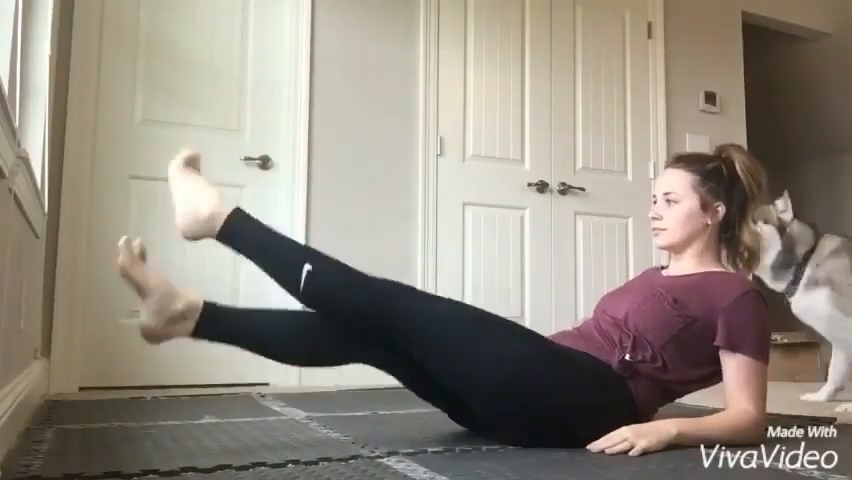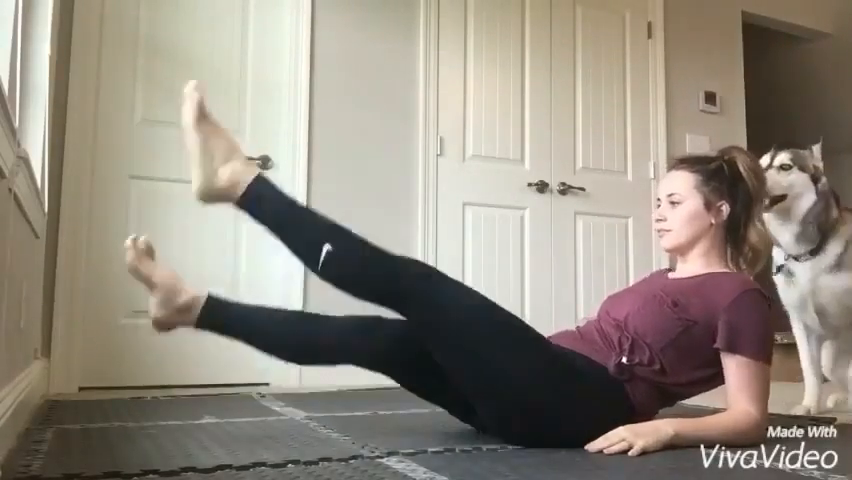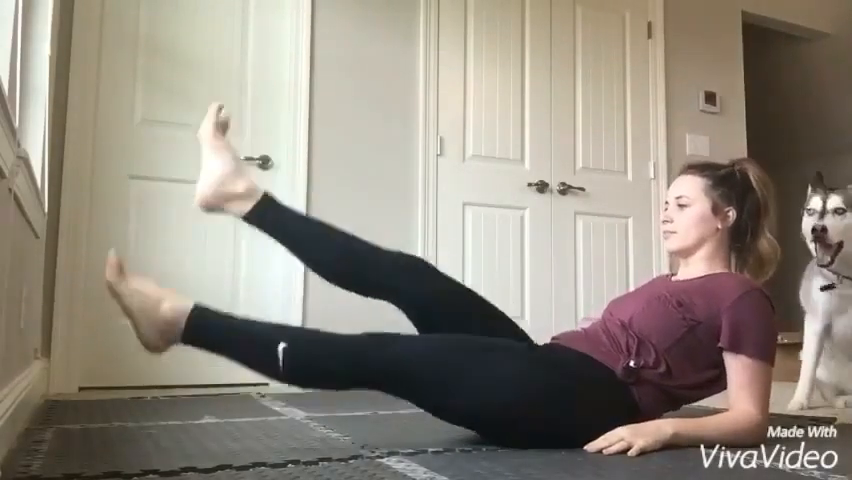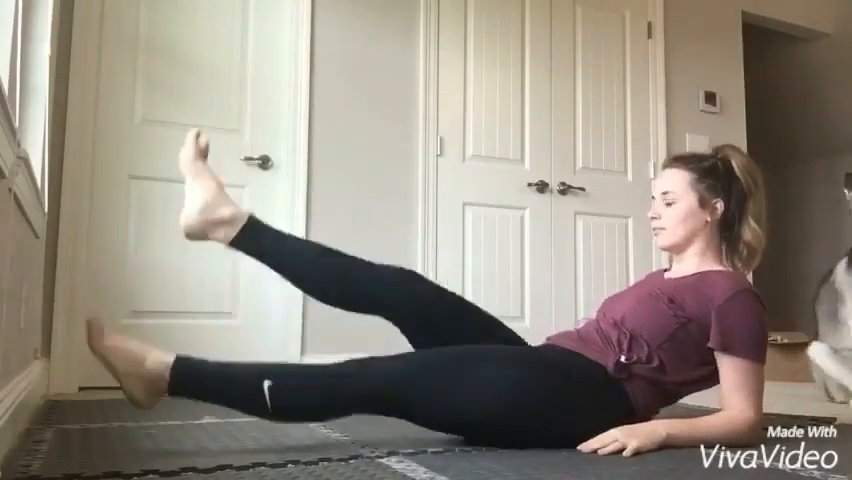
dt=0.4s
person 1, frame 1
left shoulder: (735, 298)
right shoulder: (658, 280)
left elbow: (748, 418)
left wrist: (666, 428)
left hip: (587, 405)
right hip: (542, 392)
left knee: (392, 307)
right knee: (365, 327)
right ankle: (191, 313)
person 1, frame 2
left shoulder: (737, 297)
right shoulder: (665, 283)
left elbow: (748, 419)
left wrist: (663, 425)
left hip: (579, 406)
right hip: (546, 392)
left knee: (416, 287)
right knee: (376, 337)
left ankle: (240, 179)
right ankle: (192, 305)
person 1, frame 3
left shoulder: (740, 301)
right shoulder: (674, 285)
left elbow: (750, 418)
left wrist: (664, 426)
left hip: (586, 405)
right hip: (545, 385)
left knee: (384, 355)
right knee: (415, 284)
left ankle: (181, 318)
right ankle: (246, 194)
person 1, frame 4
left shoulder: (729, 296)
right shoulder: (665, 279)
left elbow: (743, 419)
left wrist: (657, 428)
left hip: (582, 403)
right hip: (546, 377)
left knee: (372, 381)
right knee: (400, 290)
